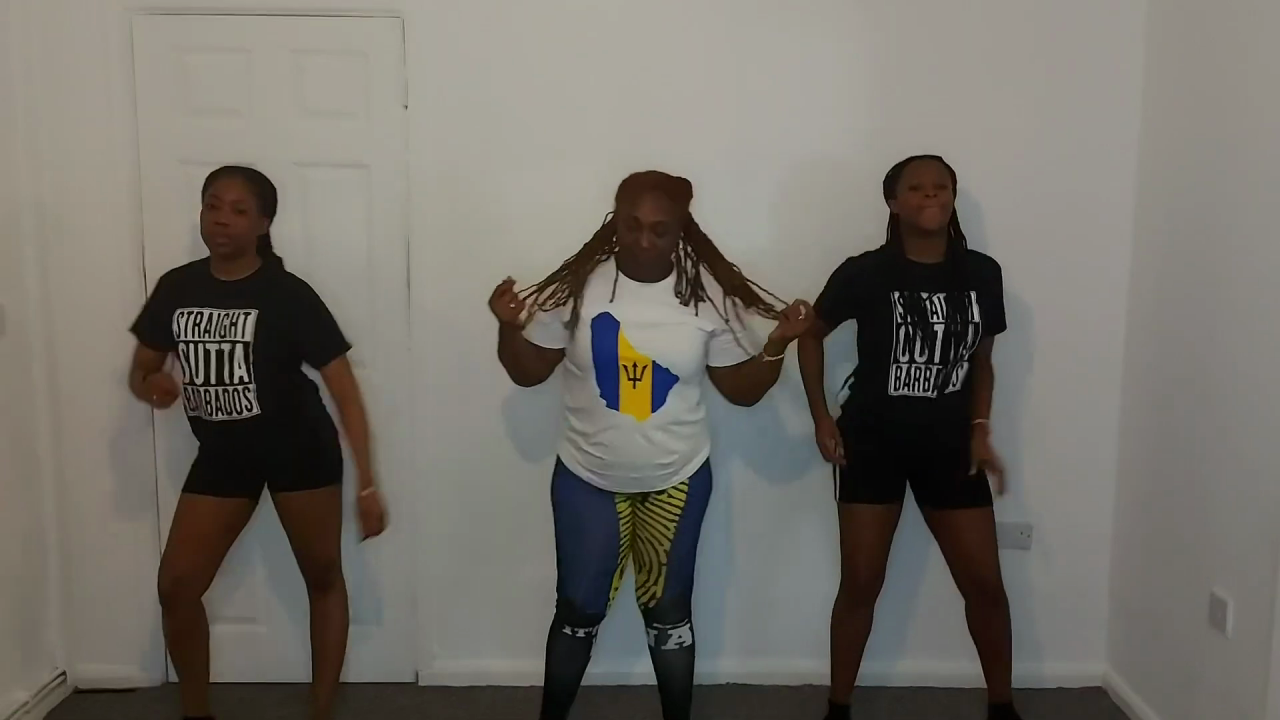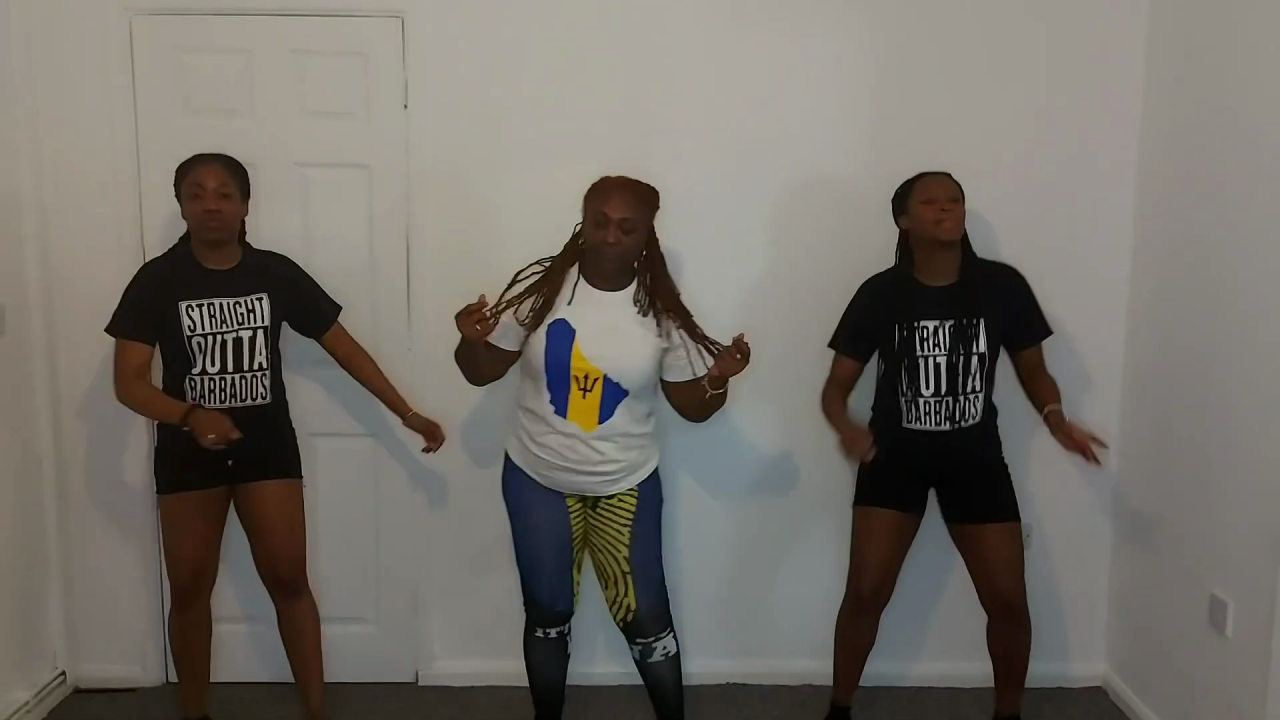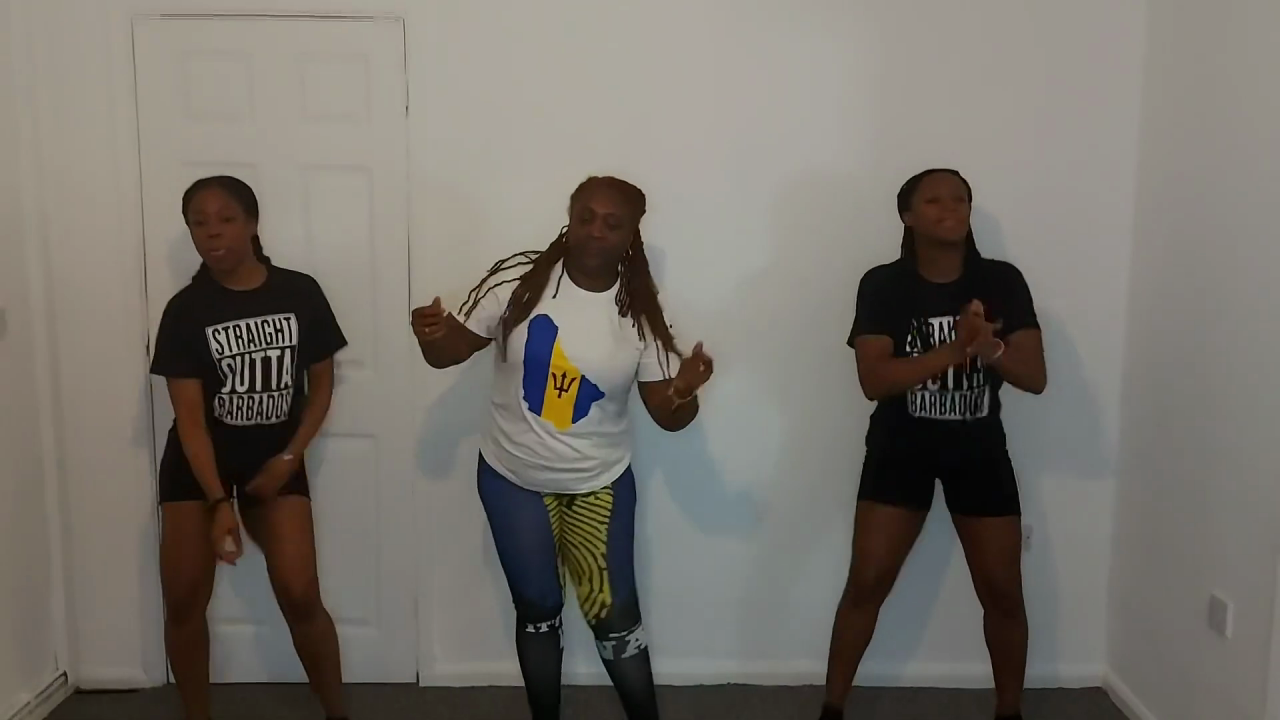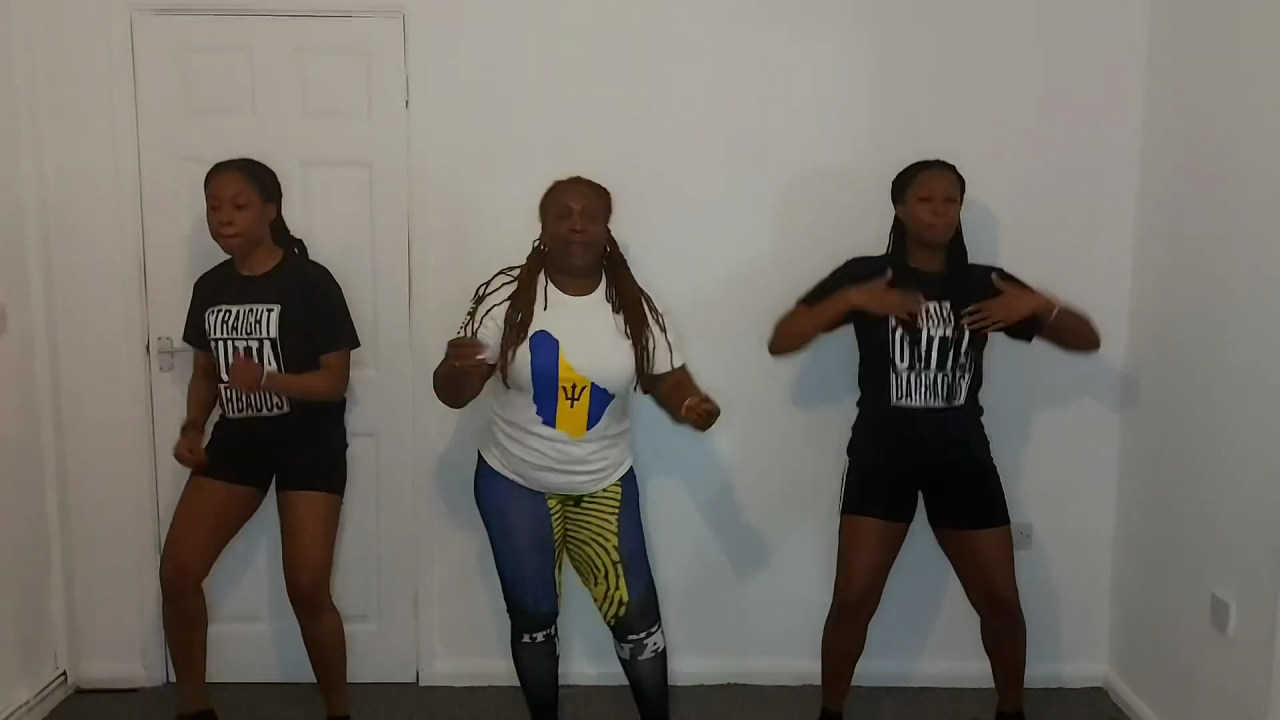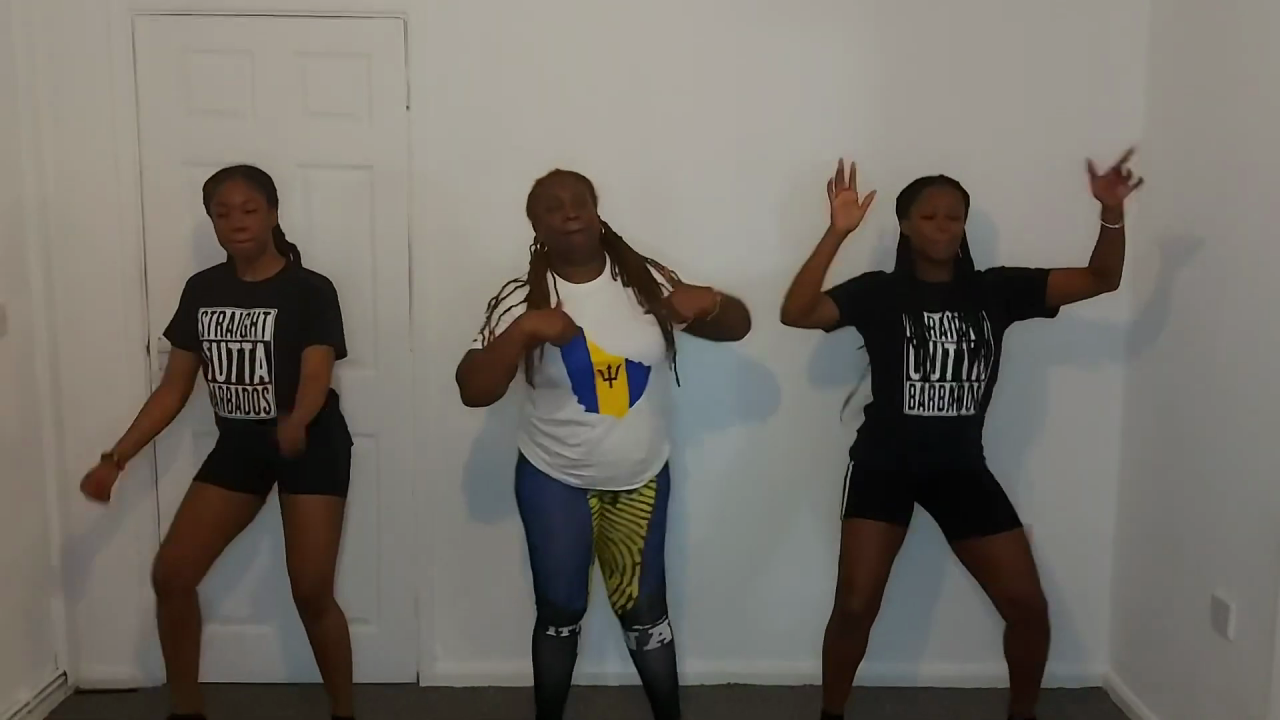
dt=0.3s
person 1, frame 1
left shoulder: (982, 272)
right shoulder: (865, 272)
right elbow: (811, 333)
left wrist: (981, 430)
right wrist: (819, 417)
left hip: (949, 445)
right hip: (872, 442)
left knee: (985, 584)
right knee: (860, 586)
person 1, frame 2
left shoulder: (1003, 285)
right shoulder: (880, 294)
left elbow: (1032, 368)
right elbow: (837, 385)
left wrist: (1057, 420)
right wrist: (844, 425)
left hip: (976, 459)
right hip: (896, 457)
left knee: (1007, 600)
right knee: (865, 593)
person 1, frame 3
left shoulder: (1001, 281)
right shoulder: (883, 285)
left elbow: (1035, 377)
right elbow: (874, 382)
left wrist: (989, 348)
right wrist: (949, 352)
left hip: (978, 451)
right hip: (900, 448)
left knee: (1003, 593)
right knee: (866, 587)
person 1, frame 4
left shoulder: (986, 283)
right shoulder: (864, 276)
left elbow: (1086, 340)
right elbow: (781, 341)
left wrist: (1038, 306)
right wrist: (850, 300)
left hip: (962, 458)
right hip: (881, 456)
left knee: (1001, 601)
right knee: (852, 601)
person 1, frame 5
left shoulder: (995, 290)
right shoulder: (877, 293)
left elbow: (1099, 281)
right elbow: (795, 314)
left wrist: (1112, 215)
right wrist: (836, 234)
left hip: (961, 469)
right hip: (883, 467)
left knee: (1028, 608)
right knee: (855, 607)
person 2, frame 1
left shoulder: (285, 295)
right shoulder: (177, 287)
left elbow: (342, 383)
right elbow: (141, 368)
left wrist: (366, 483)
right wrist: (151, 384)
left hip: (298, 448)
right hip: (222, 452)
left knee: (323, 577)
right knee: (176, 586)
person 2, frame 2
left shoulder: (276, 274)
right shoulder: (157, 280)
left elbow: (340, 344)
right elbow: (128, 383)
left wrist: (406, 412)
right wrist: (189, 416)
left hip: (267, 439)
right hip: (189, 445)
left knee: (287, 581)
right knee: (188, 587)
person 2, frame 3
left shoulder: (300, 293)
right shoulder: (185, 310)
left elbow: (321, 384)
right elbow: (189, 416)
left wrist: (289, 458)
right wrist: (218, 503)
left hip: (276, 459)
right hip: (198, 466)
left knee: (300, 597)
right knee: (182, 600)
person 2, frame 4
left shoulder: (312, 283)
right shoulder: (210, 288)
left elbow: (335, 379)
right elbow: (204, 372)
left wrist: (268, 381)
right wrist: (192, 427)
left hip: (310, 446)
right hip: (234, 442)
left knee: (308, 592)
right knee: (177, 574)
person 2, frame 5
left shoulder: (311, 290)
right shoulder: (201, 289)
left elbow: (317, 381)
right elbow: (177, 382)
left wrist: (297, 428)
right wrist: (117, 455)
left hip: (313, 450)
right hip: (236, 447)
left knee: (311, 593)
right knee: (171, 573)
person 3, frame 1
left shoulder: (708, 294)
right shoulder: (577, 283)
left elbow: (740, 390)
right elbow: (529, 372)
left wrist: (776, 348)
right wrist: (509, 327)
left hip: (676, 480)
right hip: (587, 478)
left knee: (667, 609)
right knee: (579, 611)
person 3, frame 2
left shoulder: (661, 309)
right shoulder: (537, 286)
left elbow: (690, 405)
right elbow: (483, 371)
left wrist: (718, 380)
right wrist: (470, 340)
left hip: (626, 488)
right hip: (537, 482)
left knee: (645, 616)
right knee: (548, 614)
person 3, frame 3
left shoulder: (641, 313)
right shoulder: (518, 279)
left elbow: (667, 412)
right elbow: (452, 351)
left wrist: (688, 389)
right wrist: (433, 333)
left hip: (600, 484)
right hip: (513, 479)
left knee: (616, 616)
right knee: (537, 611)
person 3, frame 4
left shoulder: (633, 307)
right shoulder: (507, 295)
left elbow: (672, 386)
right elbow: (457, 394)
left wrist: (695, 406)
right wrist: (455, 368)
left hip: (604, 486)
right hip: (514, 484)
left knee: (635, 615)
right knee: (533, 618)
person 3, frame 5
left shoulder: (648, 281)
right shoulder: (522, 300)
left elbow: (735, 326)
right elbow: (473, 391)
left wrist: (712, 304)
right wrist: (522, 334)
left hip: (641, 477)
right hip: (555, 480)
left knee: (643, 608)
right knee: (560, 610)
